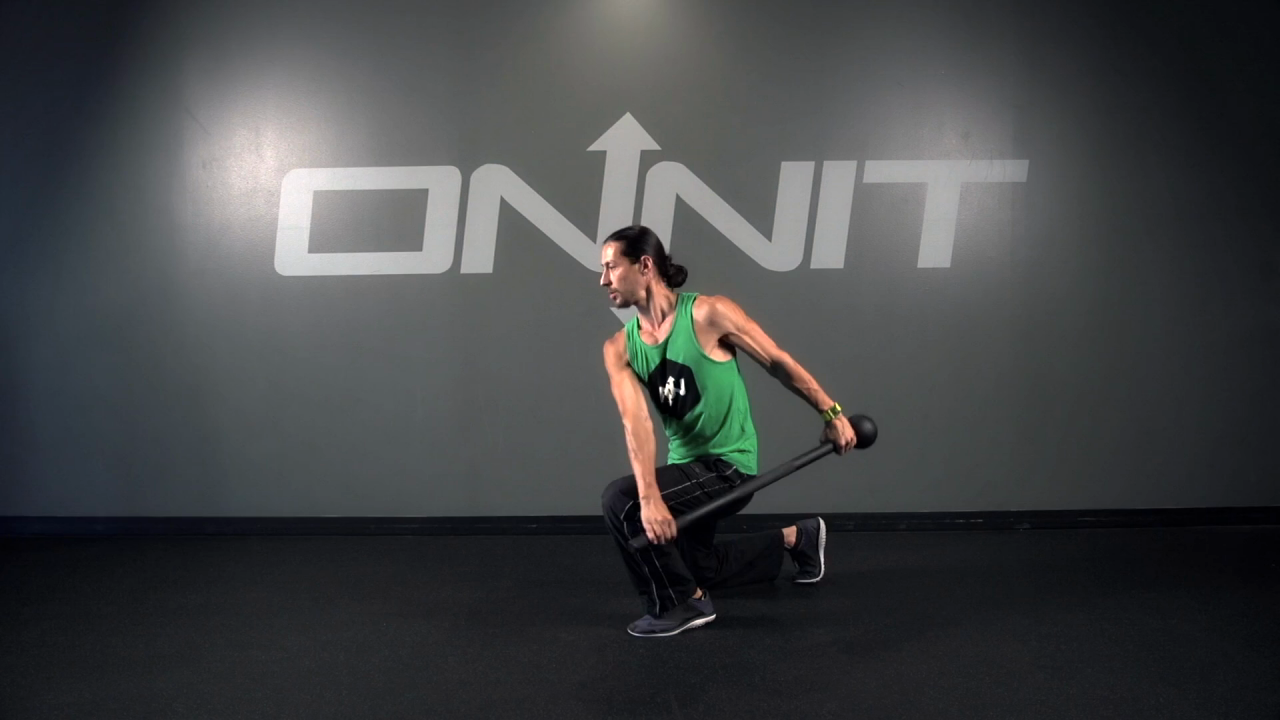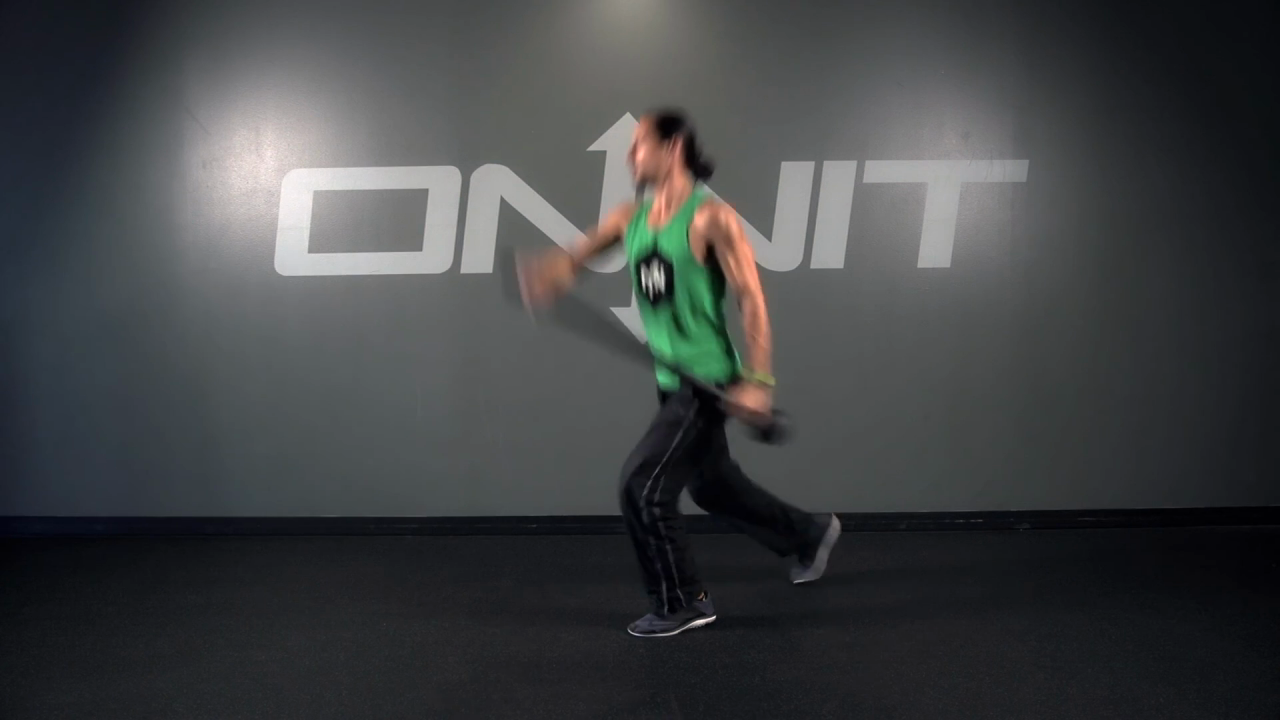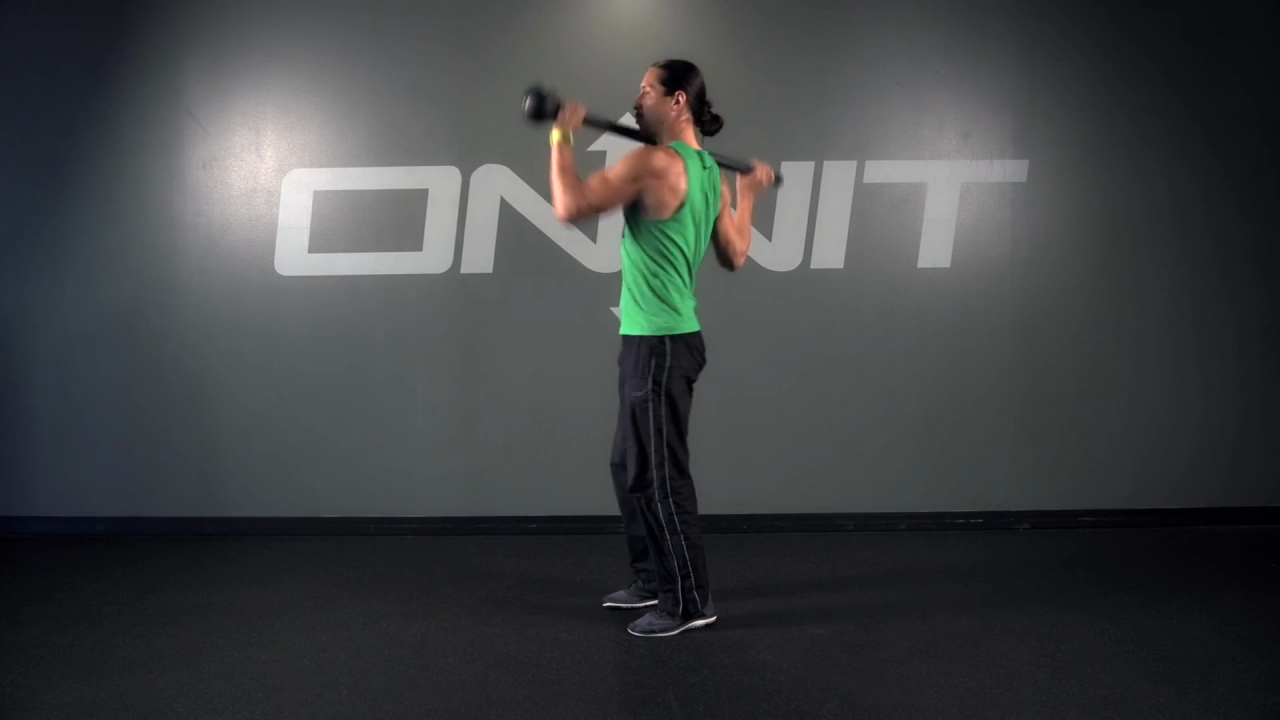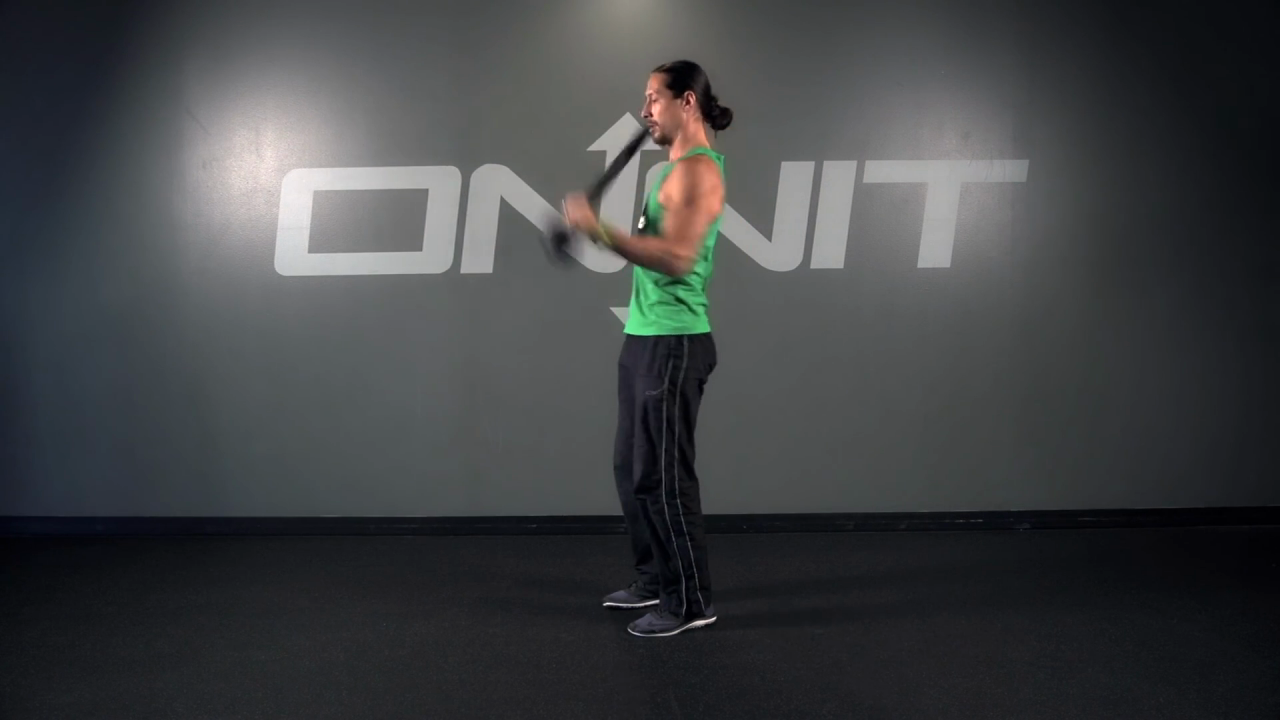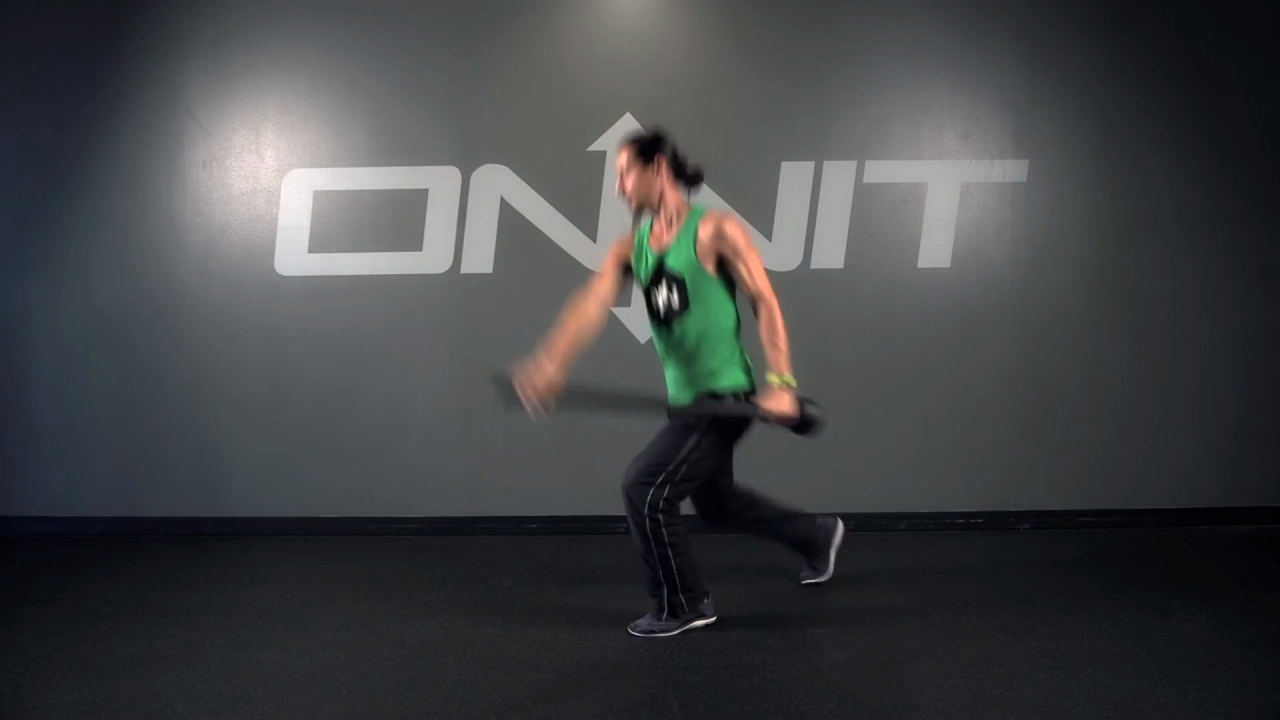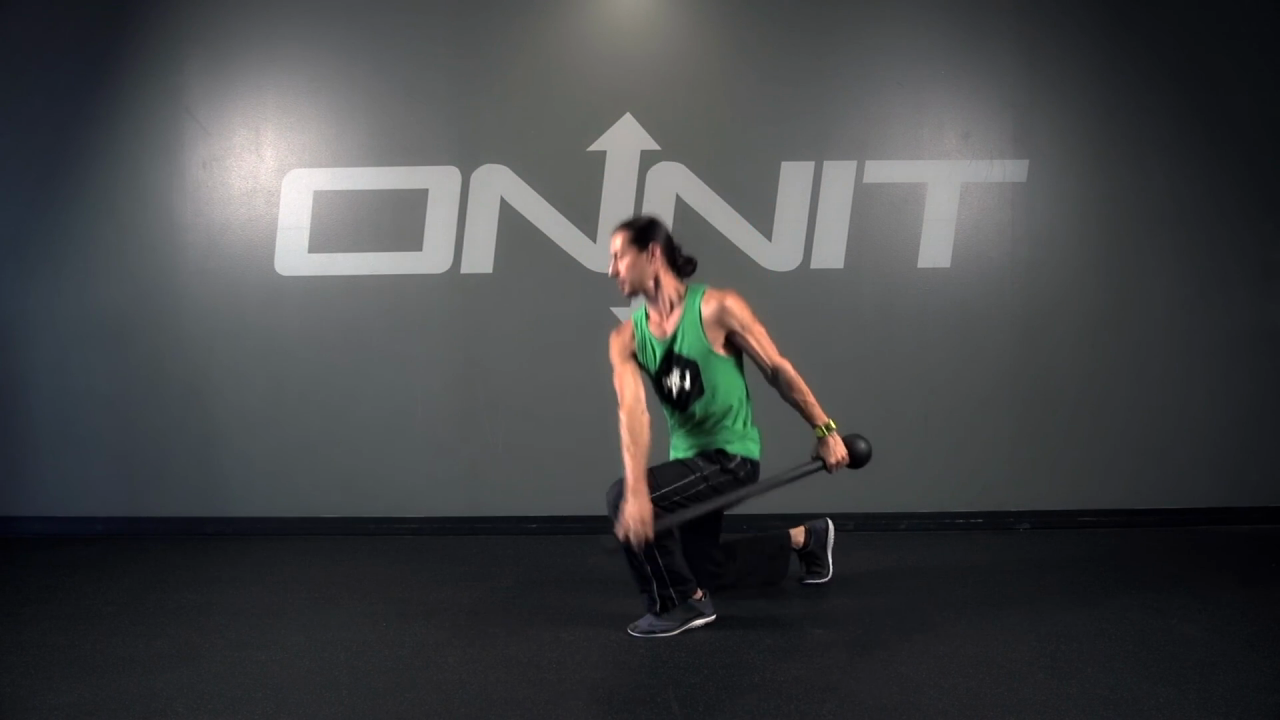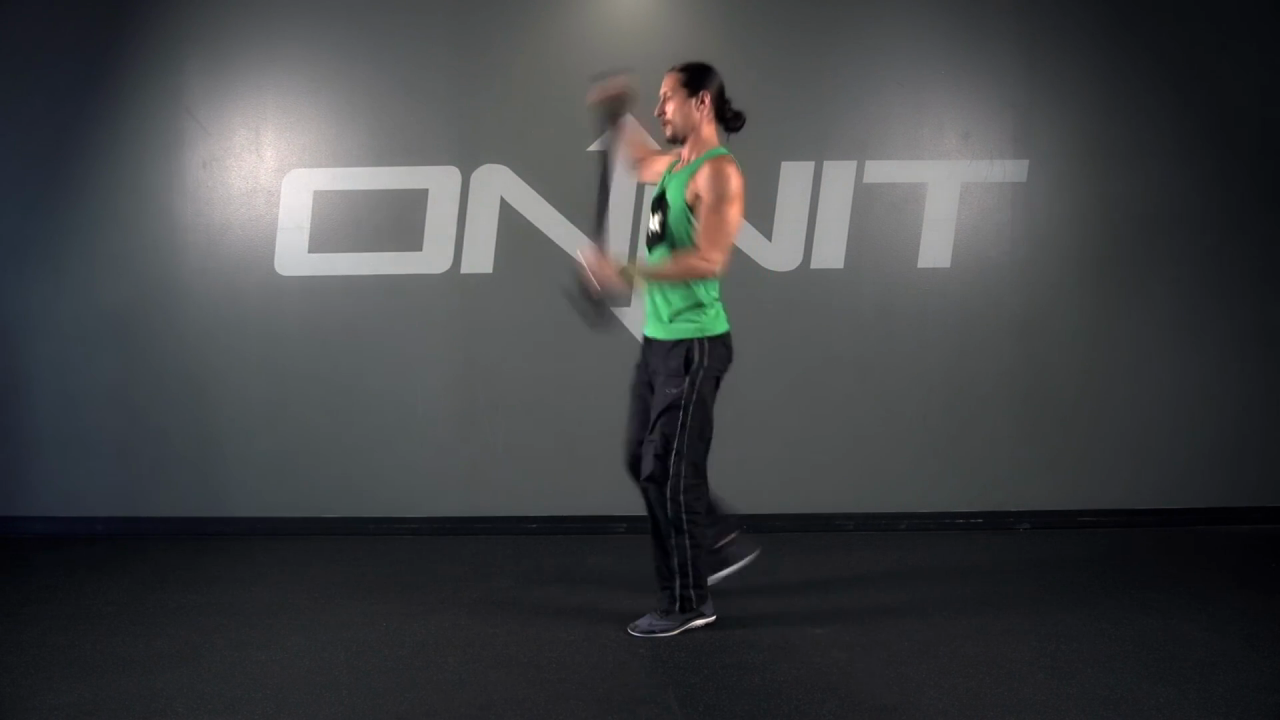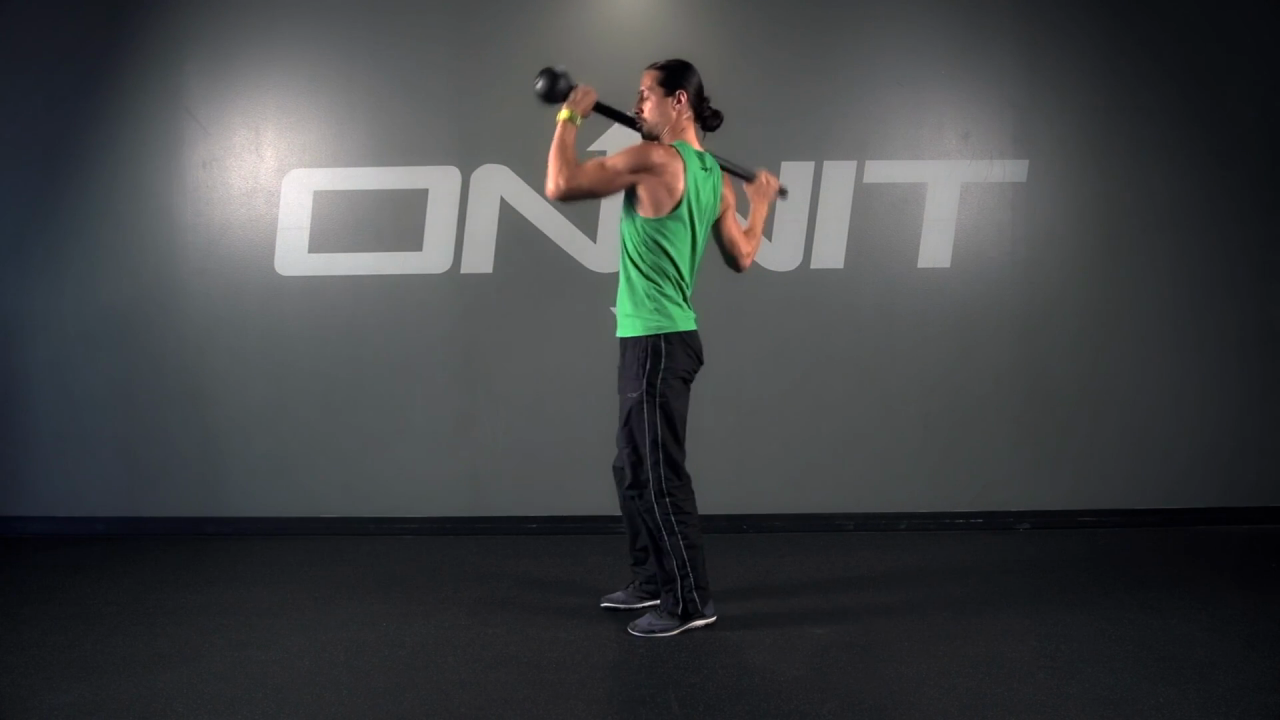
dt=0.5s
person 1, frame 1
left shoulder: (708, 313)
right shoulder: (619, 348)
left elbow: (778, 362)
right elbow: (636, 421)
left wrist: (832, 414)
right wrist: (650, 496)
left hip: (728, 464)
right hip: (686, 462)
left knee: (620, 500)
right knee: (698, 566)
left ankle: (681, 603)
right ankle: (798, 538)
person 1, frame 2
left shoulder: (710, 217)
right shoulder: (634, 214)
left elbow: (752, 300)
right elbow: (581, 251)
left wrist: (756, 380)
right wrist: (551, 267)
left hip: (708, 384)
right hip: (672, 383)
left knee: (643, 488)
right knee: (713, 487)
left ankle: (684, 603)
right ankle: (808, 532)
person 1, frame 3
left shoulder: (655, 162)
right shoulder: (710, 174)
left elbow: (568, 205)
right elbow: (735, 256)
left wrist: (563, 131)
right wrist: (748, 194)
left hip: (660, 343)
right hip: (654, 339)
left knee: (659, 475)
right knee: (630, 468)
left ankle: (690, 601)
right ankle: (655, 578)
person 1, frame 4
left shoulder: (695, 171)
right shoulder: (689, 162)
left elbow: (677, 256)
left wrist: (598, 227)
left hip: (674, 345)
right hip: (647, 340)
left knee: (662, 477)
right knee: (632, 469)
left ankle: (690, 602)
right ankle: (656, 578)
person 1, frame 5
left shoulder: (713, 229)
right shoulder: (630, 246)
left elbow: (764, 303)
right elbow: (590, 311)
left wrist: (779, 381)
right wrist: (550, 365)
left hip: (722, 397)
right hip: (680, 399)
left knee: (647, 492)
right knee: (715, 502)
left ankle: (687, 604)
right ankle: (815, 531)
person 1, frame 6
left shoulder: (716, 308)
right shoulder: (625, 337)
left elbow: (778, 370)
right elbow: (632, 411)
left wrist: (825, 431)
right wrist: (639, 489)
left hip: (731, 457)
right hip: (688, 457)
left knee: (620, 498)
right knee: (705, 567)
left ankle: (681, 603)
right ankle: (806, 539)
person 1, frame 7
left shoulder: (716, 173)
right shoulder: (679, 161)
left elbow: (709, 259)
right elbow: (644, 166)
left wrist: (629, 273)
left hip: (693, 347)
right hip: (660, 343)
left knee: (671, 473)
right knee: (645, 463)
left ankle: (689, 604)
right ankle: (722, 542)
person 1, frame 8
left shoulder: (654, 160)
right shoulder: (714, 177)
left elbow: (559, 186)
right elbow: (742, 256)
left wrist: (570, 116)
right wrist: (761, 201)
left hip: (655, 342)
right hip: (657, 338)
left knee: (657, 476)
right knee: (633, 471)
left ankle: (690, 601)
right ankle: (654, 580)
